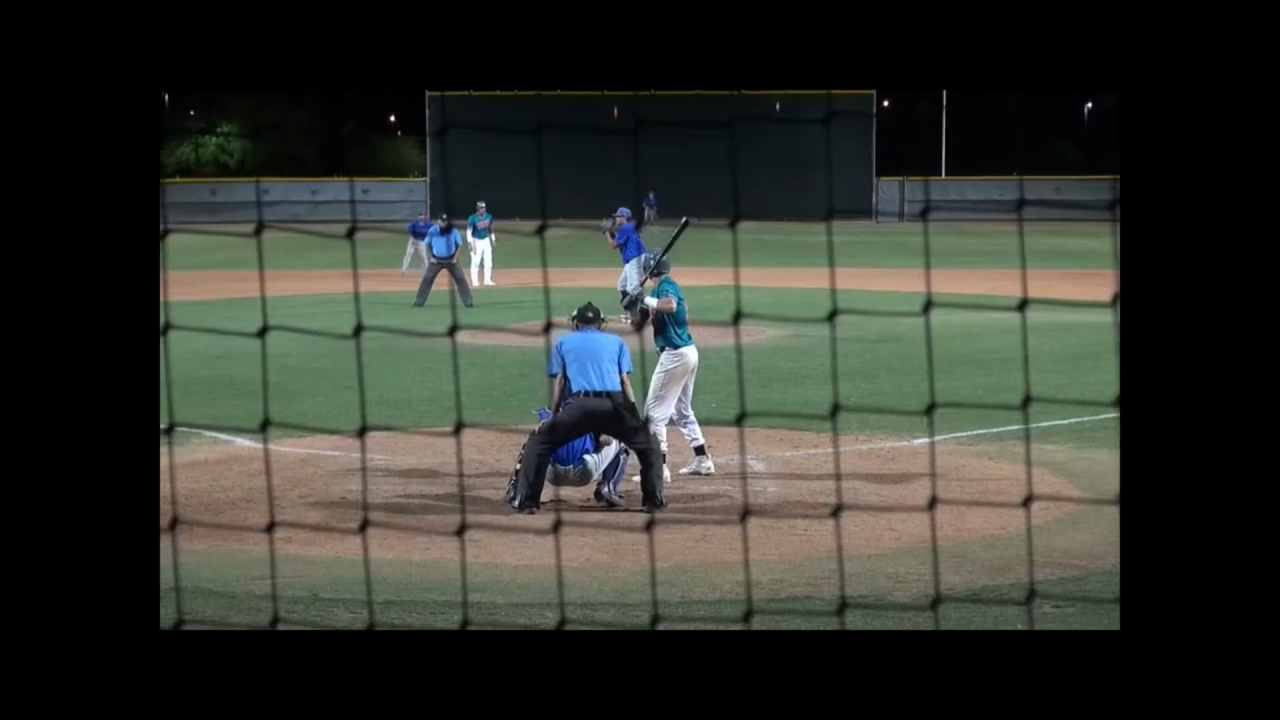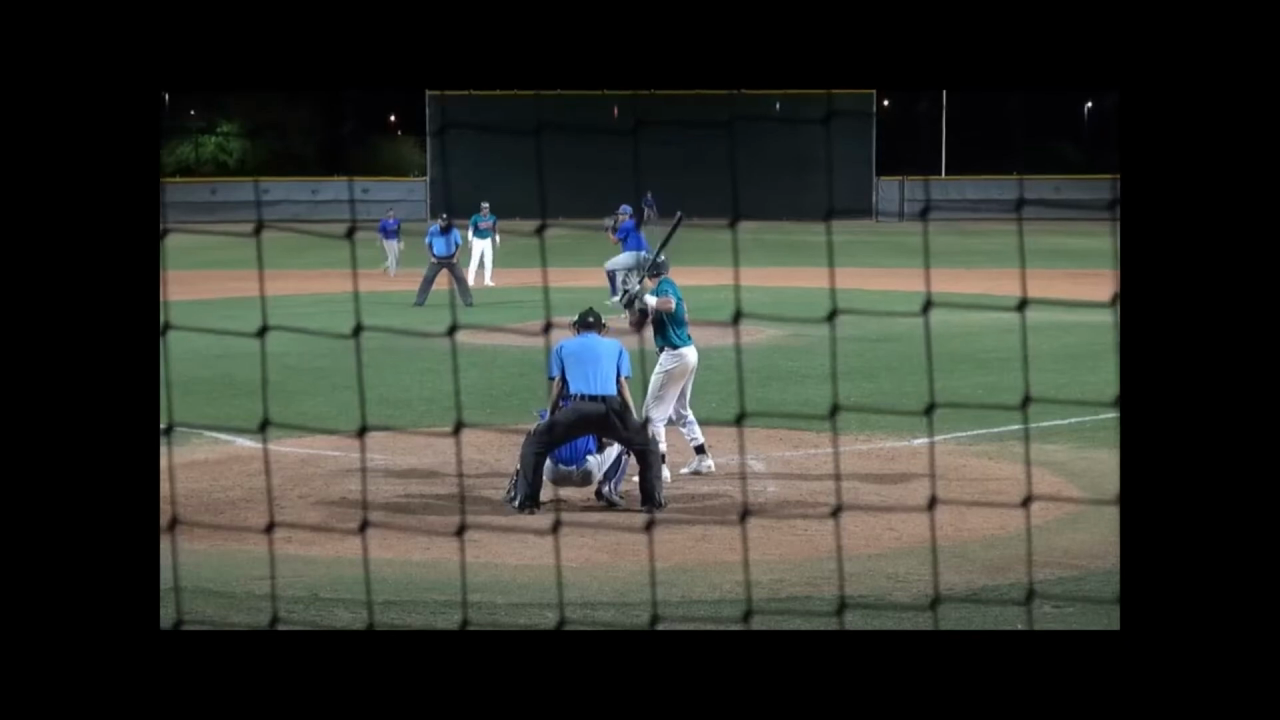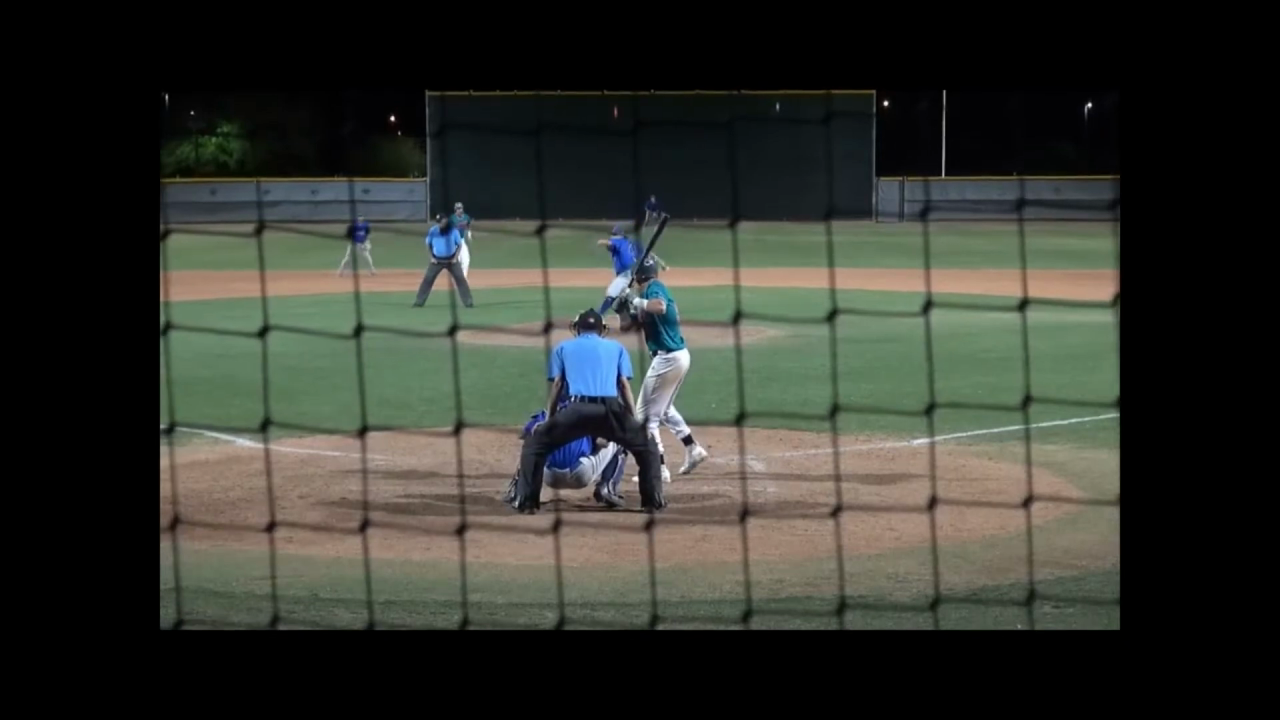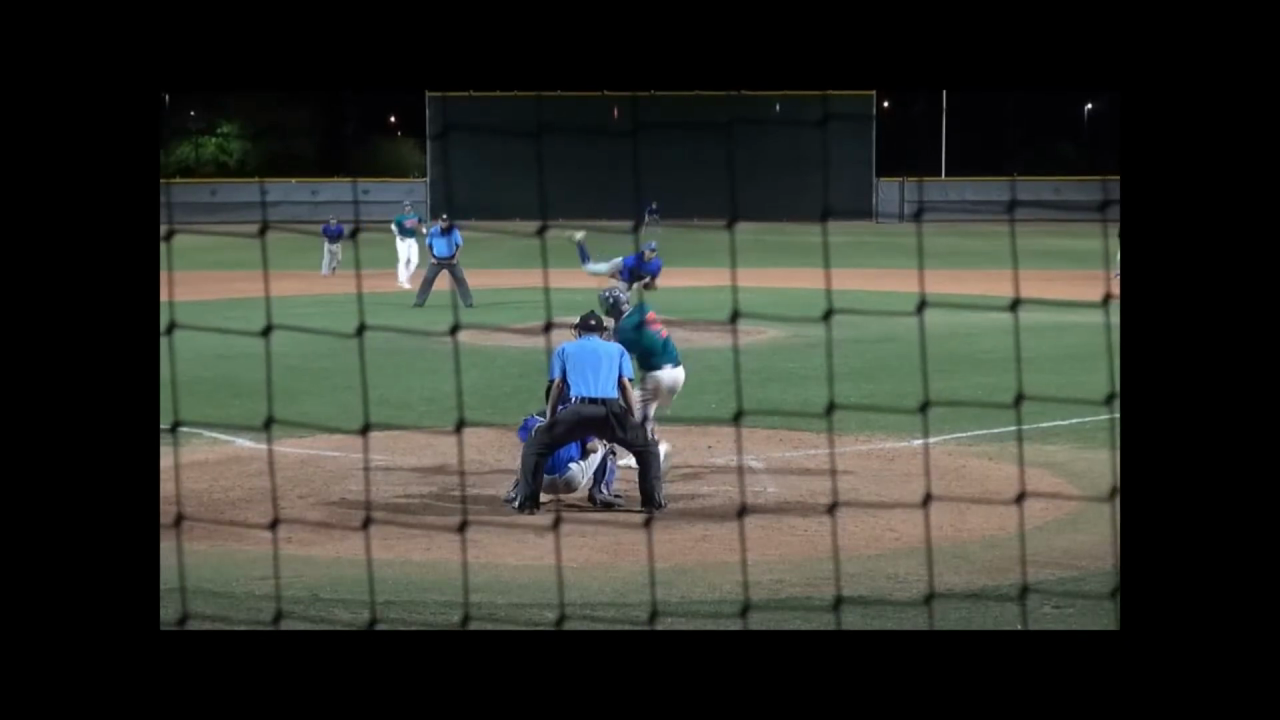
dt=0.7s
person 1, frame 1
left shoulder: (666, 285)
right shoulder: (659, 289)
left elbow: (670, 306)
right elbow: (637, 325)
left wrist: (645, 299)
right wrist: (635, 303)
left hip: (675, 355)
right hip: (687, 352)
left knee: (655, 411)
right knee: (682, 410)
left ankle: (660, 467)
right ankle: (702, 460)
person 1, frame 2
left shoulder: (665, 285)
right shoulder: (658, 289)
left elbow: (669, 305)
right elbow: (636, 324)
left wrist: (644, 297)
right wrist: (632, 302)
left hip: (675, 355)
right hip: (686, 353)
left knee: (653, 411)
right knee: (680, 410)
left ankle: (659, 468)
right ankle: (702, 459)
person 1, frame 3
left shoulder: (654, 288)
right shoulder: (649, 291)
left elbow: (660, 307)
right elbow: (626, 326)
left wrist: (634, 300)
right wrist: (625, 306)
left hip: (667, 358)
right hip: (678, 355)
left knee: (646, 414)
right knee: (663, 409)
left ankle: (658, 469)
right ankle: (693, 449)
person 1, frame 4
left shoulder: (622, 329)
right shoulder: (643, 310)
left hip: (656, 376)
right hip: (677, 371)
left knee: (640, 417)
right knee: (647, 416)
left ankle: (657, 453)
person 2, frame 1
left shoulder: (563, 342)
right shoulder: (616, 341)
left elbow: (559, 381)
right elbow: (624, 380)
left wrist: (553, 416)
right wrist: (636, 416)
left hip: (580, 405)
right hip: (613, 405)
left knee: (538, 443)
right knee: (647, 445)
left ankle: (525, 501)
right ankle: (654, 501)
person 2, frame 2
left shoulder: (562, 346)
right shoulder: (616, 346)
left elbow: (558, 384)
right elbow: (622, 384)
left wrist: (549, 418)
right wrist: (635, 420)
left hip: (576, 409)
right hip: (609, 409)
left knee: (534, 443)
right knee: (646, 445)
left ankle: (525, 500)
right ankle: (653, 500)
person 2, frame 3
left shoulder: (563, 347)
right shoulder: (616, 347)
left elbow: (557, 385)
right elbow: (624, 384)
left wrist: (548, 420)
right wrist: (636, 421)
left hip: (576, 410)
right hip: (609, 410)
left knee: (534, 444)
right knee: (646, 446)
left ankle: (525, 501)
right ankle: (653, 501)
person 2, frame 4
left shoulder: (565, 349)
right shoulder: (617, 349)
left elbow: (557, 385)
right elbow: (625, 385)
left wrist: (549, 419)
right wrist: (635, 420)
left hip: (577, 410)
right hip: (610, 410)
left knee: (535, 446)
right knee: (646, 446)
left ankle: (526, 501)
right ankle: (653, 501)
